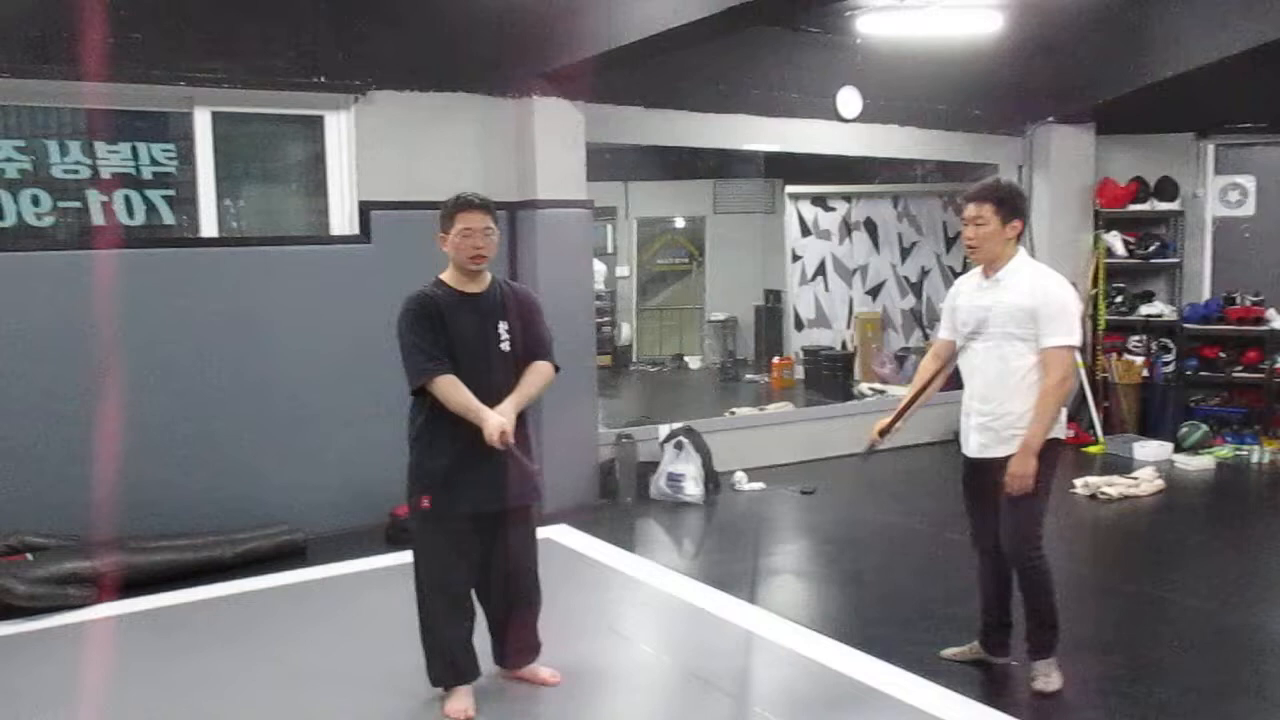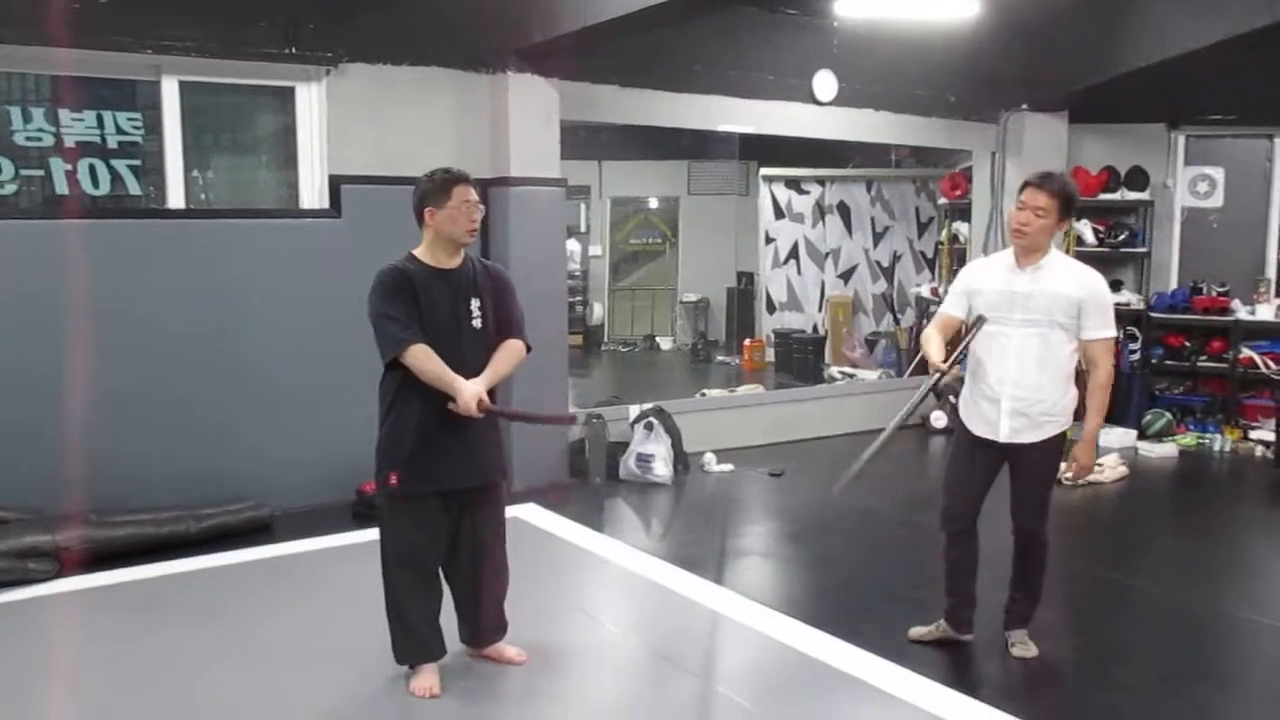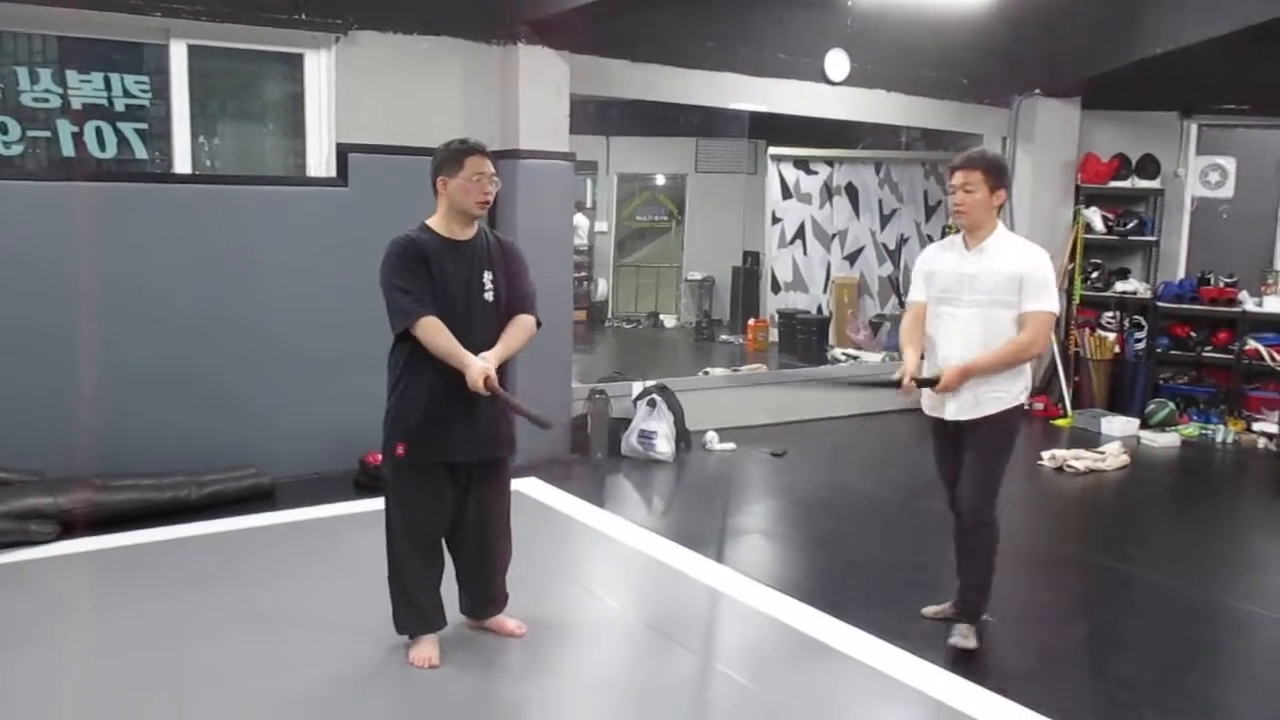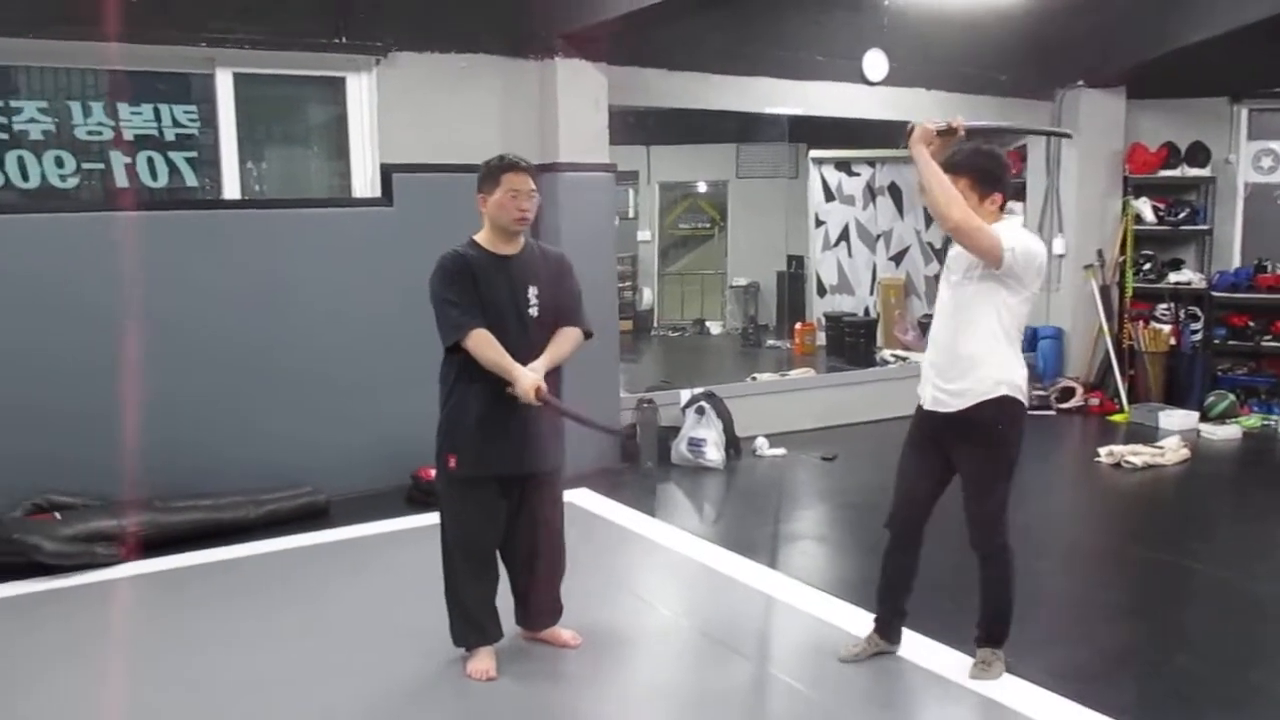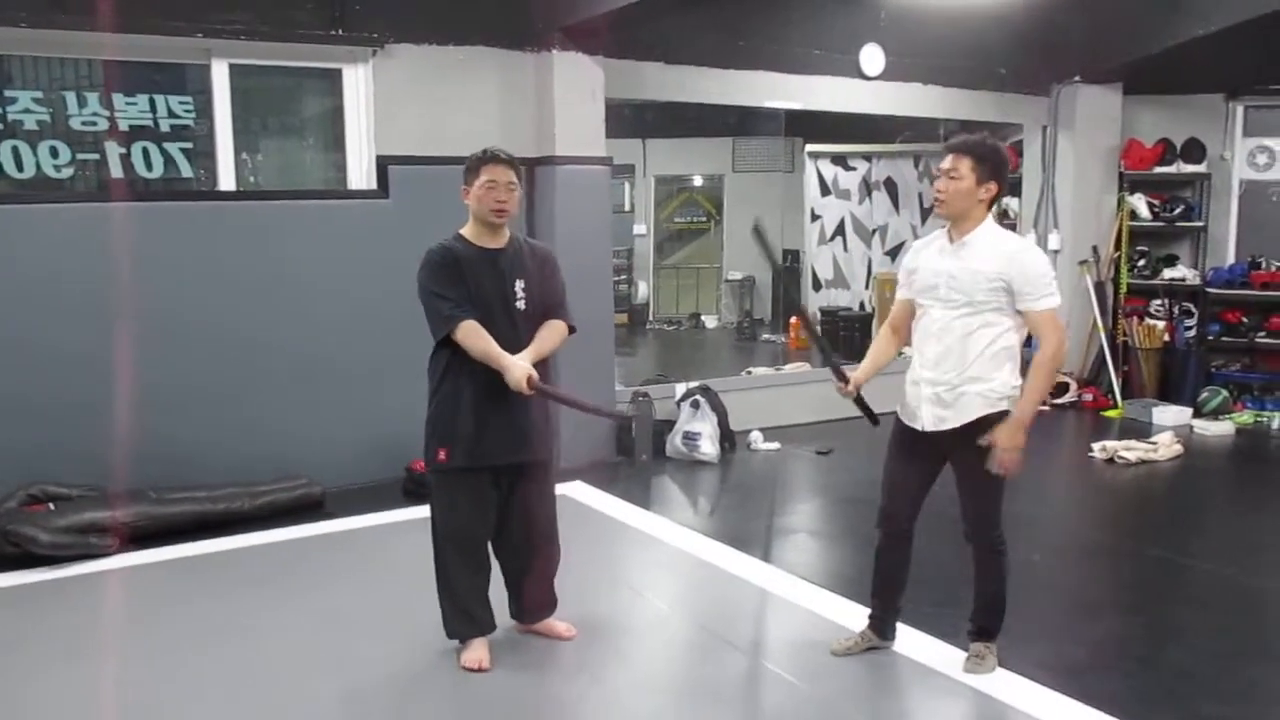
dt=1s
person 1, frame 1
left shoulder: (519, 301)
right shoulder: (422, 307)
left elbow: (543, 363)
right elbow: (435, 376)
left wrist: (509, 409)
right wrist: (483, 417)
left hip: (509, 458)
right hip: (444, 464)
left knee: (516, 569)
right knee: (445, 579)
left ankle: (519, 657)
person 1, frame 2
left shoulder: (492, 279)
right shoulder: (395, 281)
left elbow: (515, 342)
right elbow: (410, 349)
left wrist: (481, 383)
right wrist: (459, 385)
left hip: (477, 437)
right hip: (413, 441)
left knee: (484, 548)
right knee: (413, 556)
left ankle: (485, 635)
right ankle: (423, 657)
person 1, frame 3
left shoulder: (504, 252)
right shoulder: (408, 251)
left elbow: (526, 316)
right elbow: (421, 320)
left wrist: (498, 355)
right wrist: (467, 362)
left hip: (487, 411)
right hip: (422, 414)
left knee: (487, 521)
right knee: (417, 526)
left ankle: (485, 607)
right ankle: (422, 627)
person 1, frame 4
left shoulder: (554, 265)
right shoulder: (455, 267)
left elbow: (572, 328)
right elbow: (471, 333)
left wrist: (540, 367)
right wrist: (516, 373)
left hip: (538, 423)
right hip: (473, 426)
left knee: (541, 531)
right knee: (471, 539)
left ankle: (539, 619)
right ankle: (478, 639)
person 1, frame 5
left shoulder: (539, 258)
right shoulder: (442, 260)
left elbow: (557, 322)
right elbow: (462, 326)
left wrist: (526, 359)
right wrist: (506, 364)
left hip: (525, 413)
right hip: (461, 417)
left knee: (535, 524)
right knee: (462, 530)
left ankle: (534, 611)
right ankle: (472, 631)
person 2, frame 1
left shoulder: (1048, 289)
right shoulder: (962, 289)
left elbow: (1059, 376)
right elbow: (939, 357)
left wrist: (1029, 450)
right wrist: (895, 413)
left hip: (1026, 447)
right hip: (975, 443)
left knee: (1021, 548)
right knee: (987, 545)
left ankle: (1044, 655)
right ankle: (993, 641)
person 2, frame 2
left shoulder: (1086, 284)
right shoulder: (978, 272)
left elbow: (1100, 366)
right elbow: (938, 327)
left wrist: (1088, 438)
right wrist: (936, 354)
left hip: (1042, 433)
right hip: (977, 424)
left knee: (1029, 531)
right knee: (956, 519)
left ankle: (1017, 625)
right ankle: (957, 620)
person 2, frame 3
left shoulder: (1028, 260)
right shoulder: (932, 257)
left elbow: (1035, 340)
right elbow: (914, 320)
left wrist: (967, 369)
right wrist: (910, 363)
left hip: (995, 407)
right hip: (942, 406)
left knee: (976, 510)
right knee: (961, 508)
left ankle: (967, 616)
right ankle: (971, 598)
person 2, frame 4
left shoulder: (1023, 249)
right shoulder: (965, 239)
left elbow: (957, 220)
right elbow: (935, 199)
left wrist: (922, 153)
right wrist: (937, 153)
left hip: (988, 408)
right hip: (936, 405)
left knee: (987, 535)
right knee: (903, 521)
left ankle: (991, 646)
right ankle: (886, 631)
person 2, frame 5
left shoulder: (1018, 257)
right shoulder: (920, 251)
left elbow: (1051, 345)
right elbow: (897, 327)
left wrist: (1017, 423)
right wrist: (863, 371)
left hip: (981, 418)
right hip: (918, 412)
left knee: (983, 534)
right knee: (892, 521)
left ankle: (984, 639)
right ankle: (880, 626)
